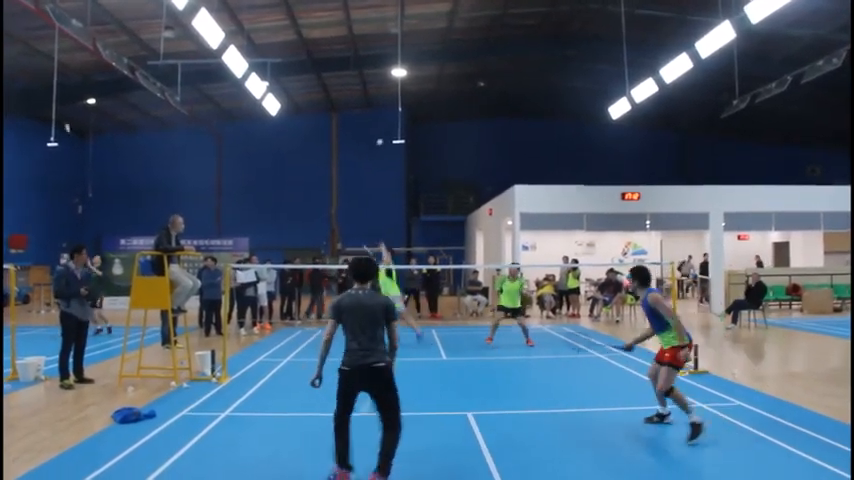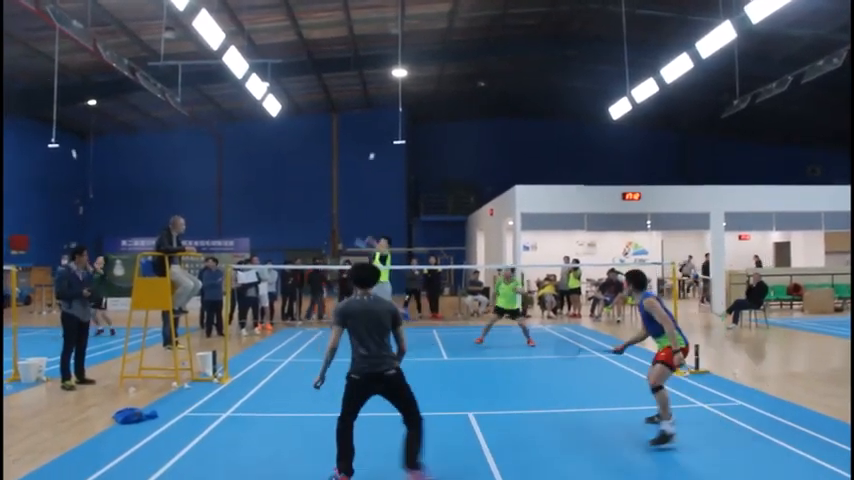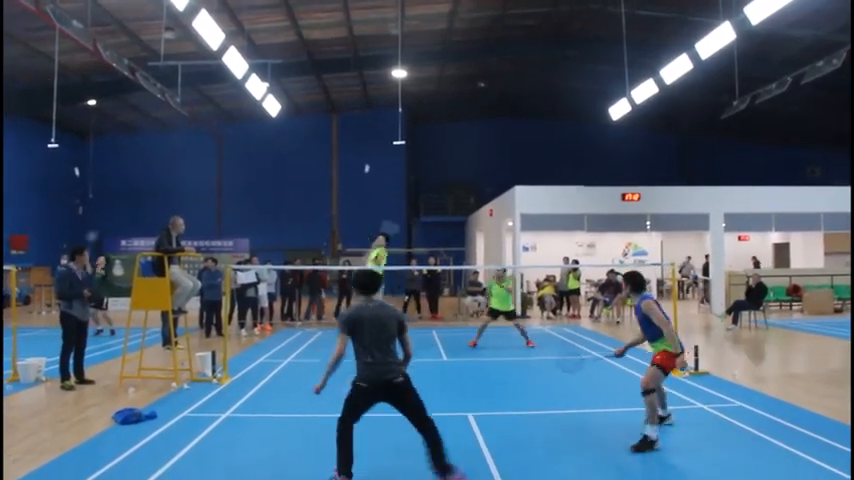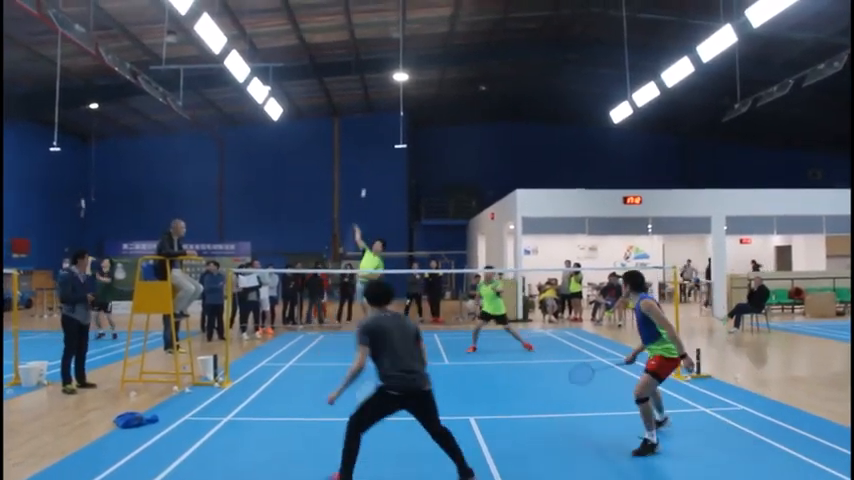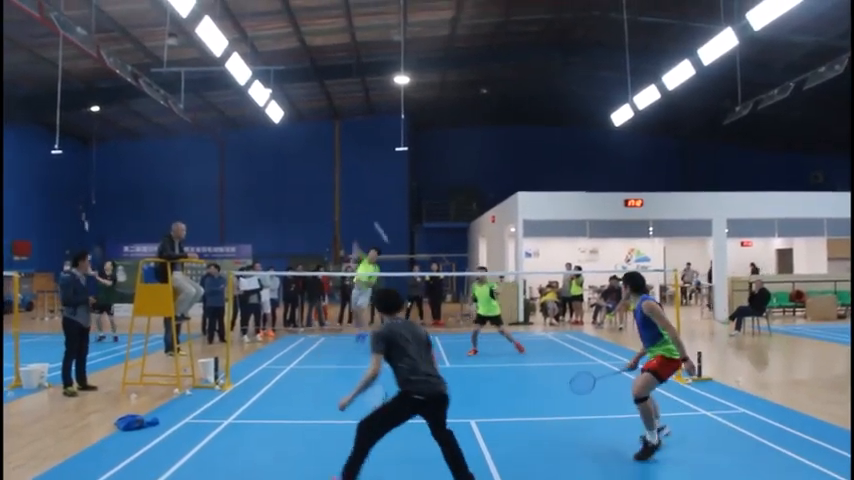
dt=0.1s
person 1, frame 1
left shoulder: (341, 302)
right shoulder: (385, 302)
left elbow: (327, 339)
right elbow: (394, 342)
left wrist: (319, 370)
right wrist: (389, 364)
left hip: (350, 368)
right hip: (379, 368)
left knee: (342, 417)
right knee: (392, 423)
person 1, frame 2
left shoulder: (344, 308)
right shoulder: (390, 307)
left elbow: (333, 345)
right elbow: (403, 348)
left wrist: (322, 374)
left hip: (359, 375)
right hip: (389, 373)
left knee: (346, 421)
right knee: (414, 420)
person 1, frame 3
left shoulder: (349, 316)
right shoulder: (395, 313)
left elbow: (339, 353)
right elbow: (408, 353)
left wrist: (323, 381)
left hip: (367, 382)
right hip: (396, 381)
left knee: (345, 423)
right knee: (425, 424)
person 1, frame 4
left shoulder: (368, 326)
right shoulder: (408, 323)
left elbow: (359, 365)
left wrist: (339, 391)
left hip: (393, 391)
right hip: (421, 388)
left knee: (355, 425)
right knee: (437, 429)
person 1, frame 5
left shoulder: (382, 333)
right shoulder: (419, 330)
left elbow: (374, 372)
left wrist: (350, 398)
left hip: (414, 395)
right hip: (439, 392)
left knee: (366, 431)
right knee: (442, 434)
person 2, frame 1
left shoulder: (653, 297)
right shoulder: (647, 297)
left elbow: (674, 319)
left wrist: (683, 347)
right wrist: (634, 342)
left hip: (677, 344)
right hip: (669, 343)
left knee: (663, 387)
right knee: (653, 375)
left ankle: (694, 418)
right ankle: (664, 413)
person 2, frame 2
left shoulder: (648, 300)
right shoulder: (644, 300)
left elbow: (668, 323)
right elbow: (647, 331)
left wrist: (677, 350)
right wrist: (625, 345)
left hip: (674, 346)
right hip: (666, 346)
left knee: (655, 382)
right knee: (653, 378)
left ankle: (668, 429)
right ankle: (664, 415)
person 2, frame 3
left shoulder: (646, 302)
right shoulder: (640, 303)
left elbow: (667, 326)
right elbow: (646, 334)
left wrist: (678, 354)
right wrist: (625, 348)
left hip: (669, 350)
right hip: (662, 349)
left knee: (647, 384)
right knee: (652, 382)
left ankle: (651, 436)
right ankle: (664, 415)
person 2, frame 4
left shoulder: (645, 302)
right shoulder: (640, 303)
left elbow: (669, 329)
left wrist: (684, 355)
right wrist: (634, 353)
left hip: (666, 354)
right hip: (658, 353)
left knee: (639, 392)
right knee: (648, 388)
left ankle: (651, 439)
right ankle: (661, 418)
person 2, frame 5
left shoulder: (647, 304)
right shoulder: (639, 306)
left elbow: (670, 330)
left wrist: (685, 358)
right wrist: (636, 358)
left hip: (667, 355)
right hip: (658, 354)
left knee: (638, 391)
right knee: (642, 388)
left ankle: (652, 441)
right ankle: (658, 428)
person 3, frame 1
left shoulder: (86, 272)
right shoulder: (63, 271)
left elbow: (90, 290)
right elbow: (58, 293)
left wrist: (90, 294)
right wrist: (77, 292)
left hip: (83, 314)
right hip: (69, 314)
left knee: (81, 346)
right knee: (67, 346)
left ankle: (79, 375)
right ankle: (64, 378)
person 3, frame 2
left shoulder: (85, 273)
right shoulder: (64, 272)
right elbow: (60, 294)
left wrist: (90, 294)
right wrist: (80, 293)
left hip: (84, 314)
right hip: (70, 314)
left knee: (82, 347)
right knee: (69, 347)
left ankle: (80, 376)
right ankle: (65, 379)
person 3, frame 3
left shoulder: (83, 273)
right shoulder: (64, 272)
right elbow: (61, 294)
left wrist: (89, 294)
right wrist: (81, 293)
left hip: (82, 314)
right hip: (69, 314)
left knee: (81, 347)
right knee: (68, 347)
left ankle: (79, 376)
right ankle: (65, 379)
person 3, frame 4
left shoulder: (83, 276)
right shoulder: (66, 275)
right elbow: (64, 298)
left wrist: (90, 298)
right wrist: (84, 297)
left hip: (83, 317)
right hip: (71, 318)
left knee: (82, 350)
right knee: (70, 350)
left ankle: (81, 380)
right ankle: (66, 383)
person 3, frame 5
left shoulder: (83, 278)
right shoulder: (67, 278)
right elbow: (66, 300)
left wrist: (91, 300)
right wrist: (86, 300)
left hip: (83, 320)
right hip: (72, 320)
left knee: (82, 353)
right knee: (71, 353)
left ankle: (82, 382)
right ankle: (67, 386)
person 4, frame 1
left shoulder: (176, 236)
right shoulder: (164, 235)
right elbow: (164, 249)
left wrist: (184, 248)
right wrist: (183, 248)
left hip: (176, 275)
left knee: (196, 283)
right knee: (187, 284)
left ankle: (177, 306)
right ankle: (175, 306)
person 4, frame 2
left shoulder: (177, 237)
right shoulder: (164, 235)
left elbow: (177, 251)
right elbow: (165, 249)
left wrist: (186, 250)
right wrist: (184, 249)
left hip: (176, 267)
right hip: (165, 268)
left knee: (197, 284)
right knee: (188, 285)
left ankle: (179, 306)
right ankle: (174, 307)
person 4, frame 3
left shoulder: (177, 237)
right shoulder: (164, 235)
left elbow: (176, 251)
right elbow: (165, 249)
left wrist: (186, 250)
right wrist: (184, 249)
left hip: (175, 267)
right hip: (165, 268)
left knee: (196, 284)
right knee: (187, 285)
left ankle: (178, 306)
right ankle: (173, 307)
person 4, frame 4
left shoulder: (178, 240)
right shoulder: (165, 239)
left elbow: (178, 254)
right elbow: (166, 252)
left wrist: (187, 254)
right wrist: (185, 252)
left hip: (177, 270)
right hip: (166, 272)
left knee: (198, 288)
right knee: (189, 288)
left ankle: (180, 309)
right ankle: (175, 311)
person 4, frame 5
left shoulder: (179, 243)
right shoulder: (166, 241)
left elbow: (179, 257)
right elbow: (168, 255)
left wrist: (189, 257)
right wrist: (186, 255)
left hip: (178, 273)
right hip: (168, 274)
left knee: (199, 291)
right knee: (190, 291)
left ankle: (181, 312)
right ankle: (176, 314)
